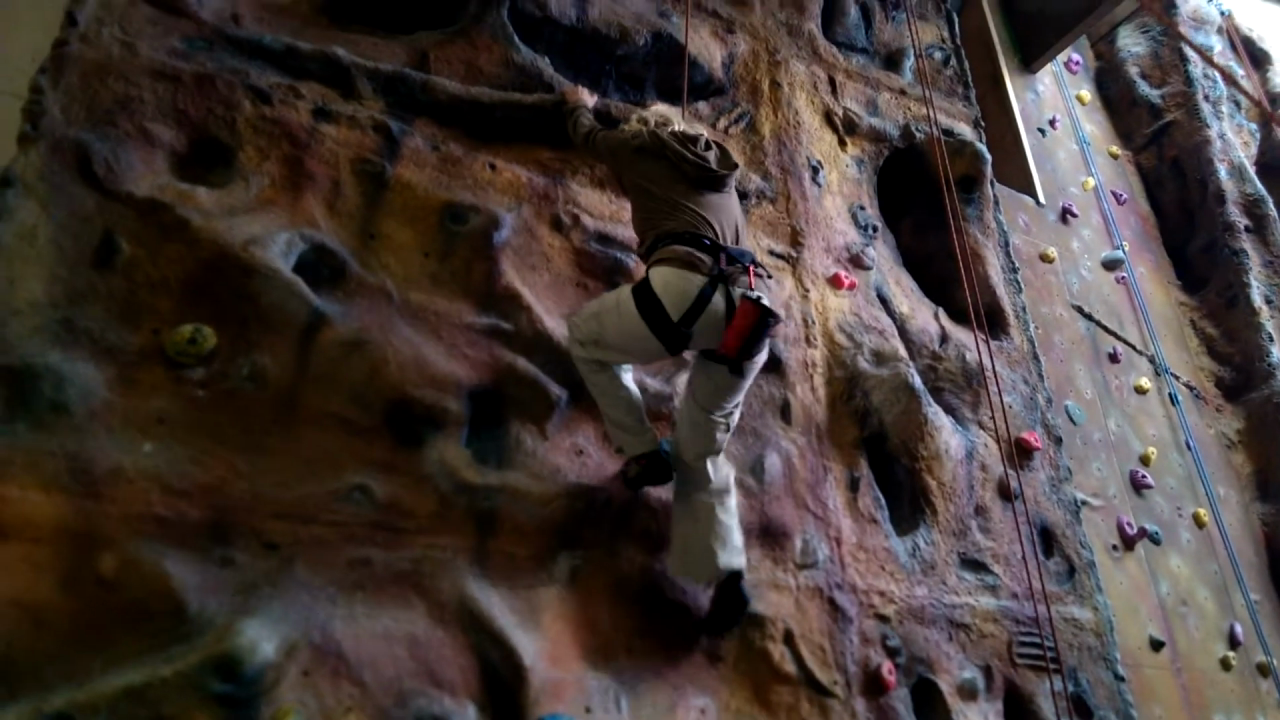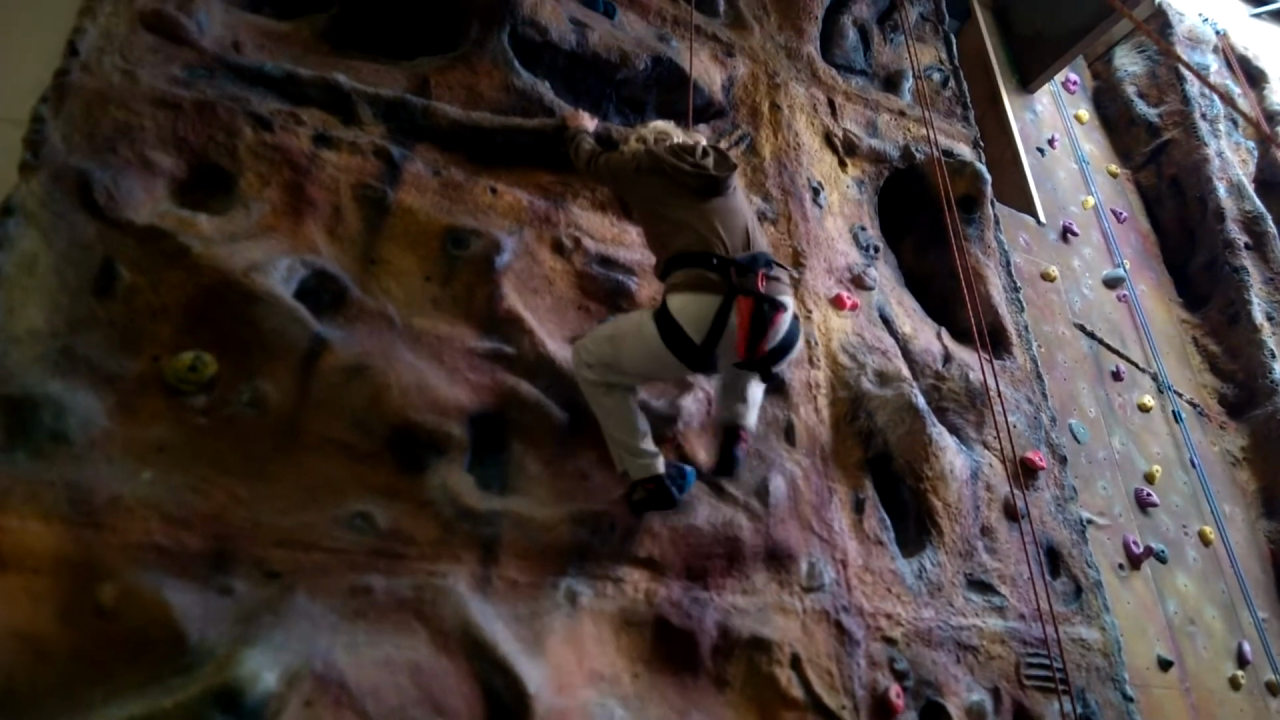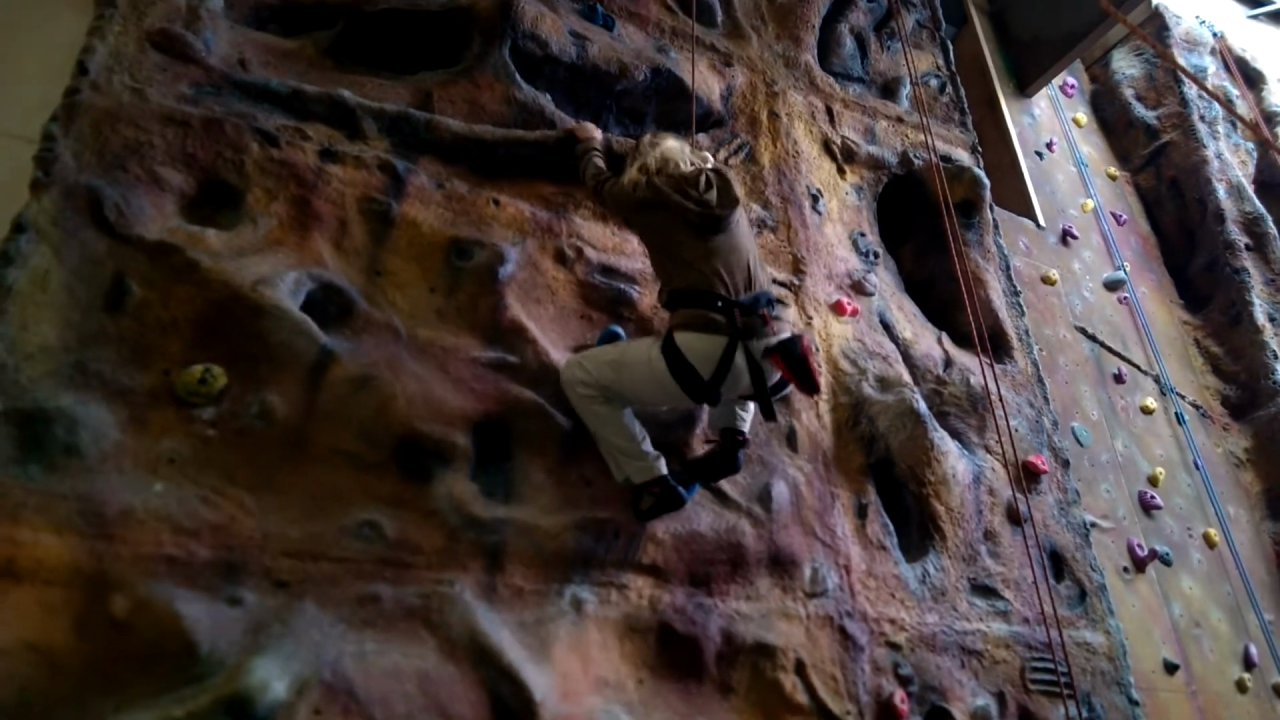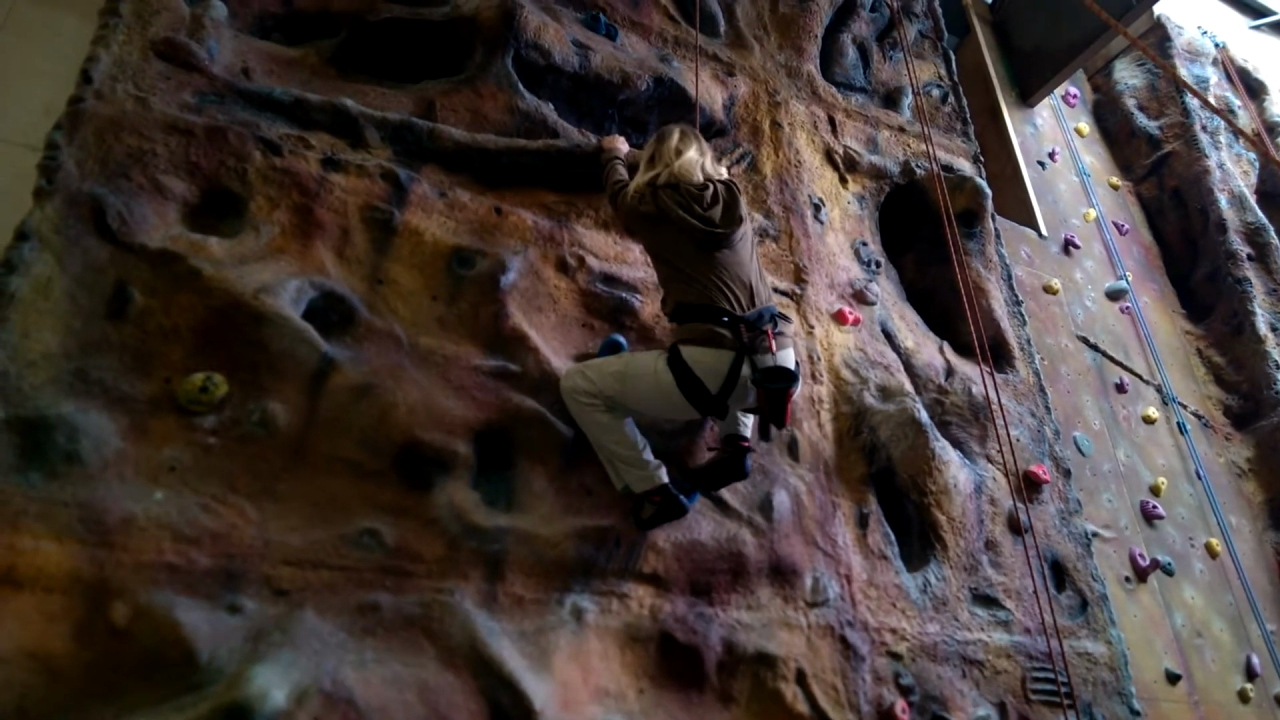
dt=0.3s
person 1, frame 1
left shoulder: (642, 146)
right shoulder: (718, 166)
left elbow: (588, 135)
left wrist: (579, 105)
left hip: (683, 290)
right hip: (745, 309)
left knee: (585, 333)
right knee: (701, 454)
left ankle: (643, 451)
right ankle: (725, 577)
person 1, frame 2
left shoulder: (639, 164)
right shoulder: (722, 167)
left elbow: (588, 158)
left wrist: (579, 129)
left hip: (701, 311)
right hip: (774, 317)
left knee: (589, 358)
left ankle: (649, 477)
right ankle: (734, 435)
person 1, frame 3
left shoulder: (643, 195)
right shoulder: (723, 189)
left elbow: (598, 181)
left wrist: (590, 143)
left hip: (705, 353)
right hip: (771, 357)
left knee: (580, 375)
left ankle: (654, 481)
right ankle: (731, 438)
person 1, frame 4
left shoulder: (648, 207)
right shoulder: (732, 198)
left elbow: (618, 190)
left wrist: (614, 154)
left hip: (713, 366)
right hip: (776, 364)
left knee: (580, 385)
left ankle: (655, 490)
right ankle: (736, 444)
